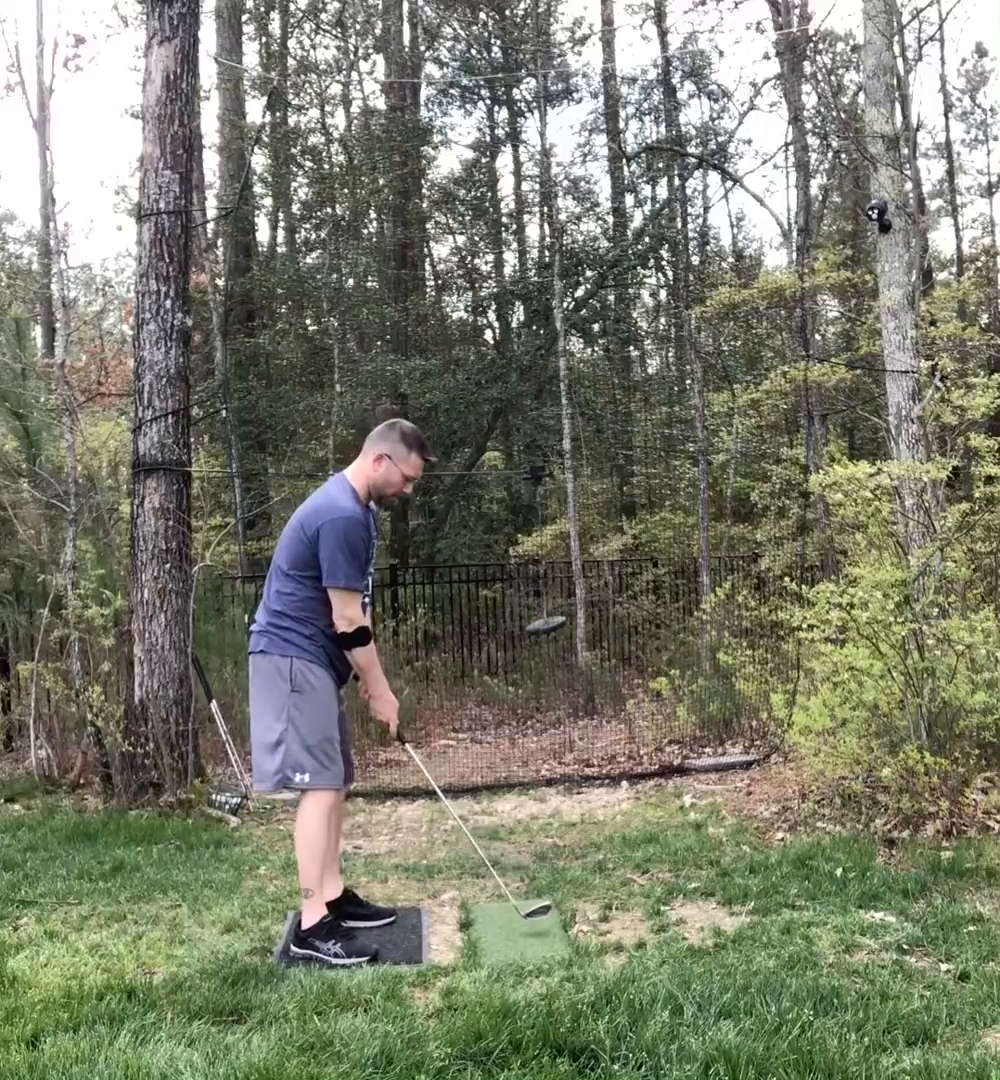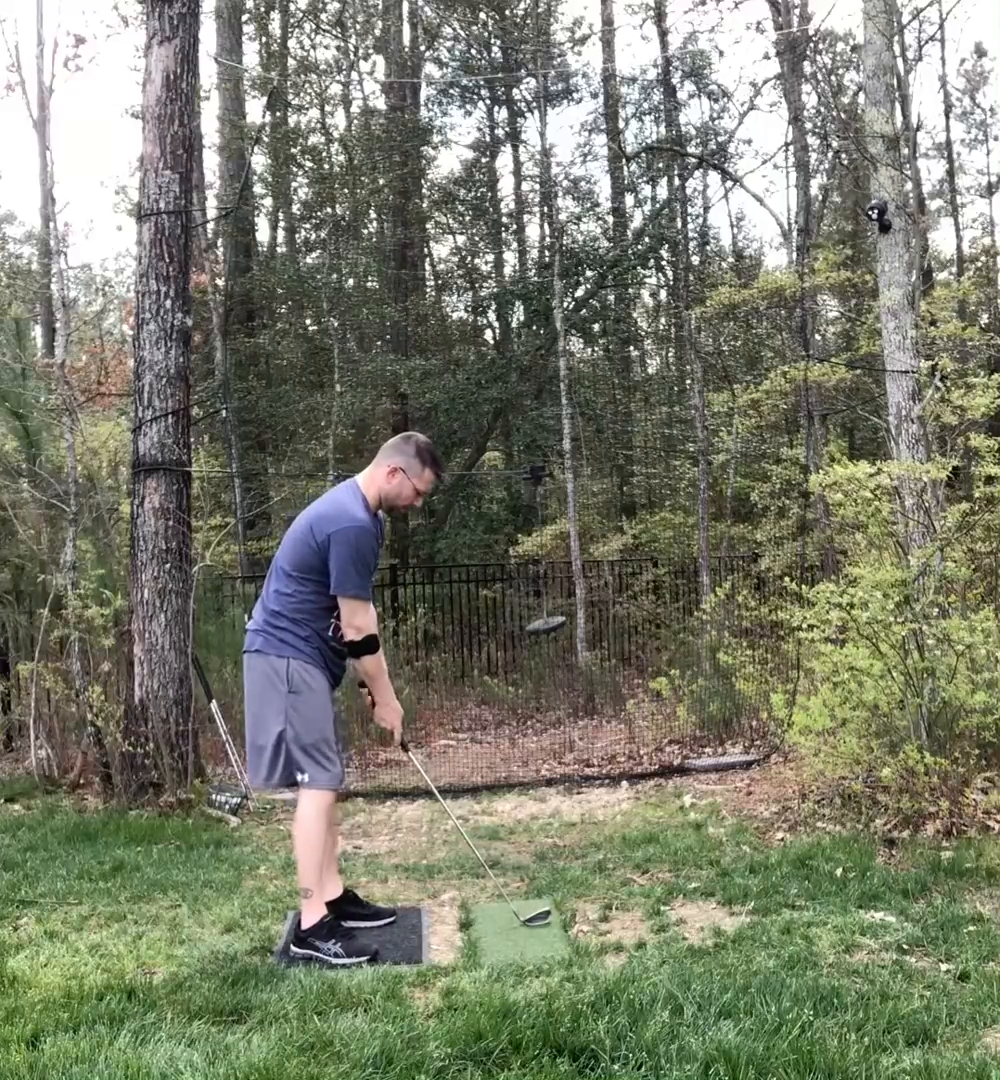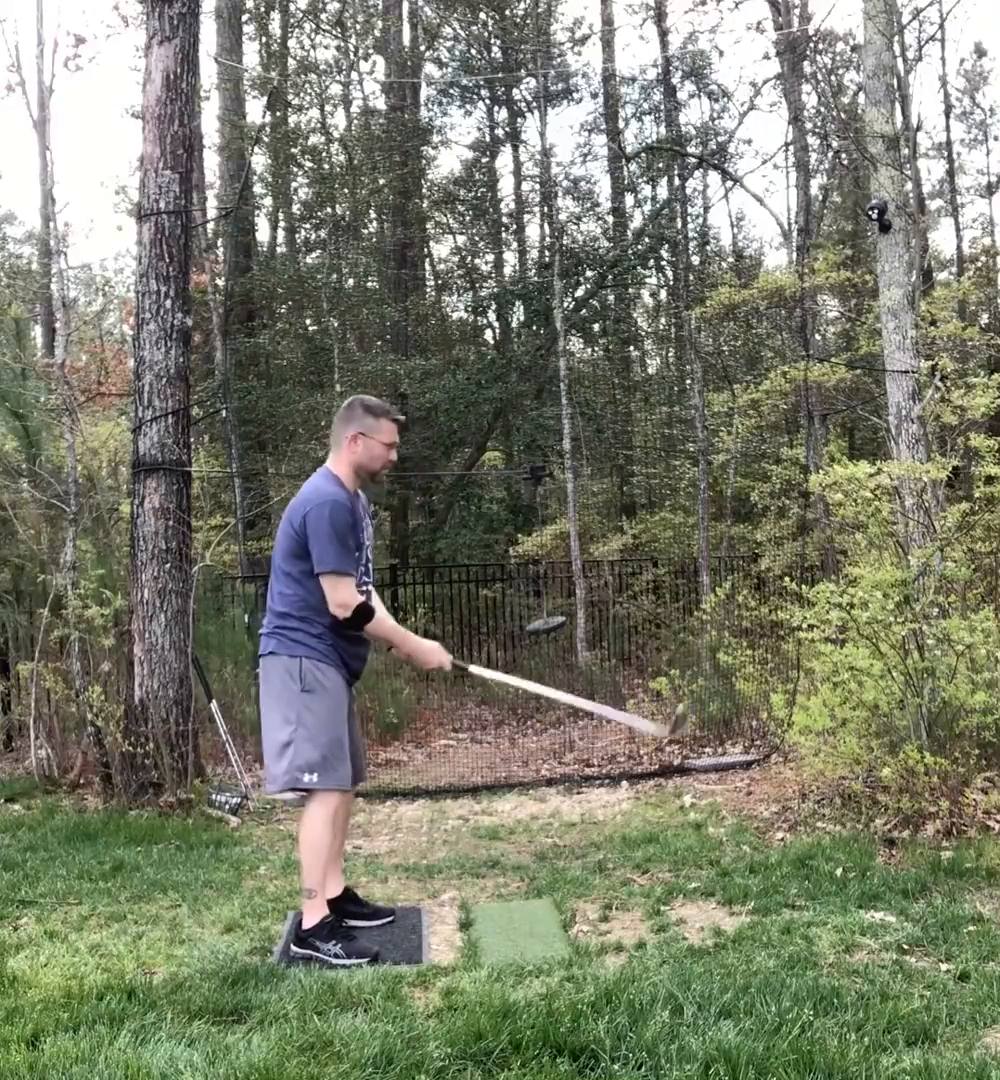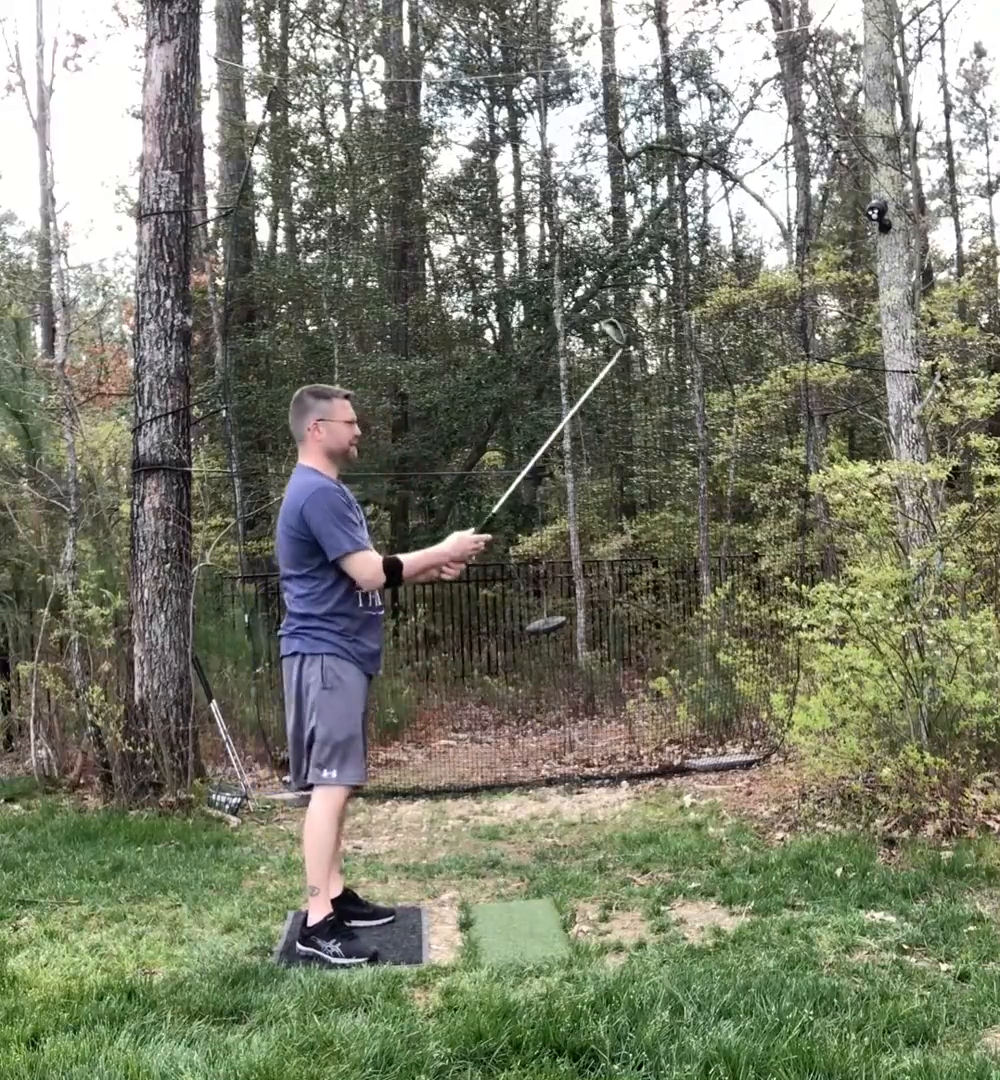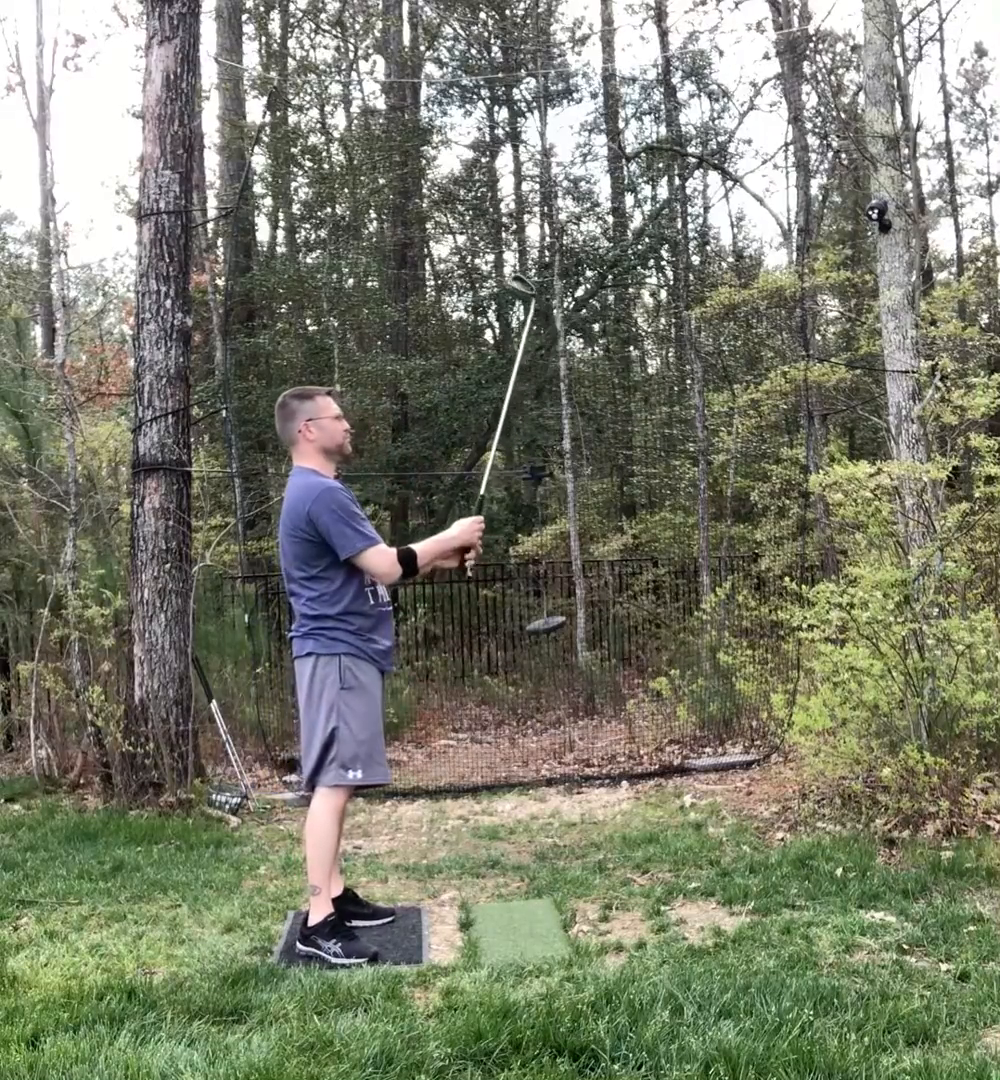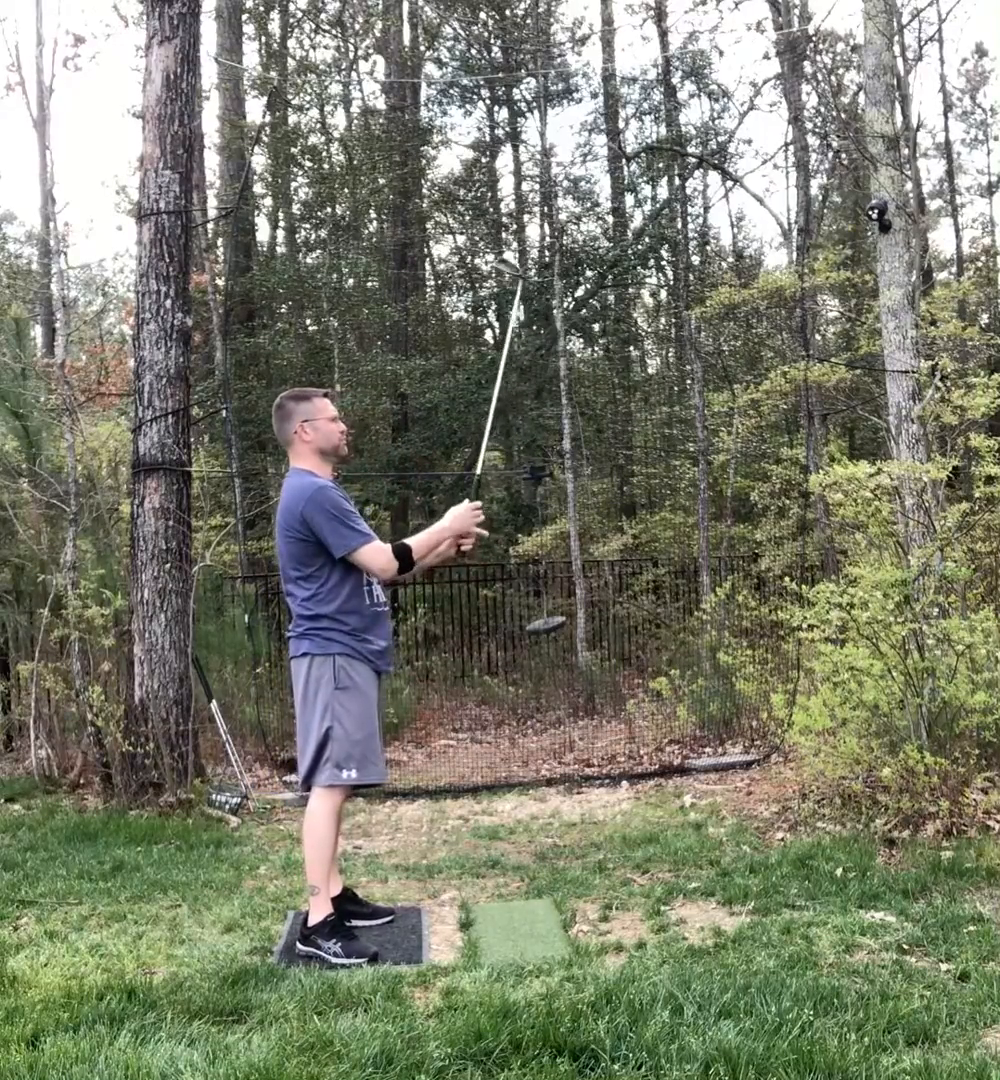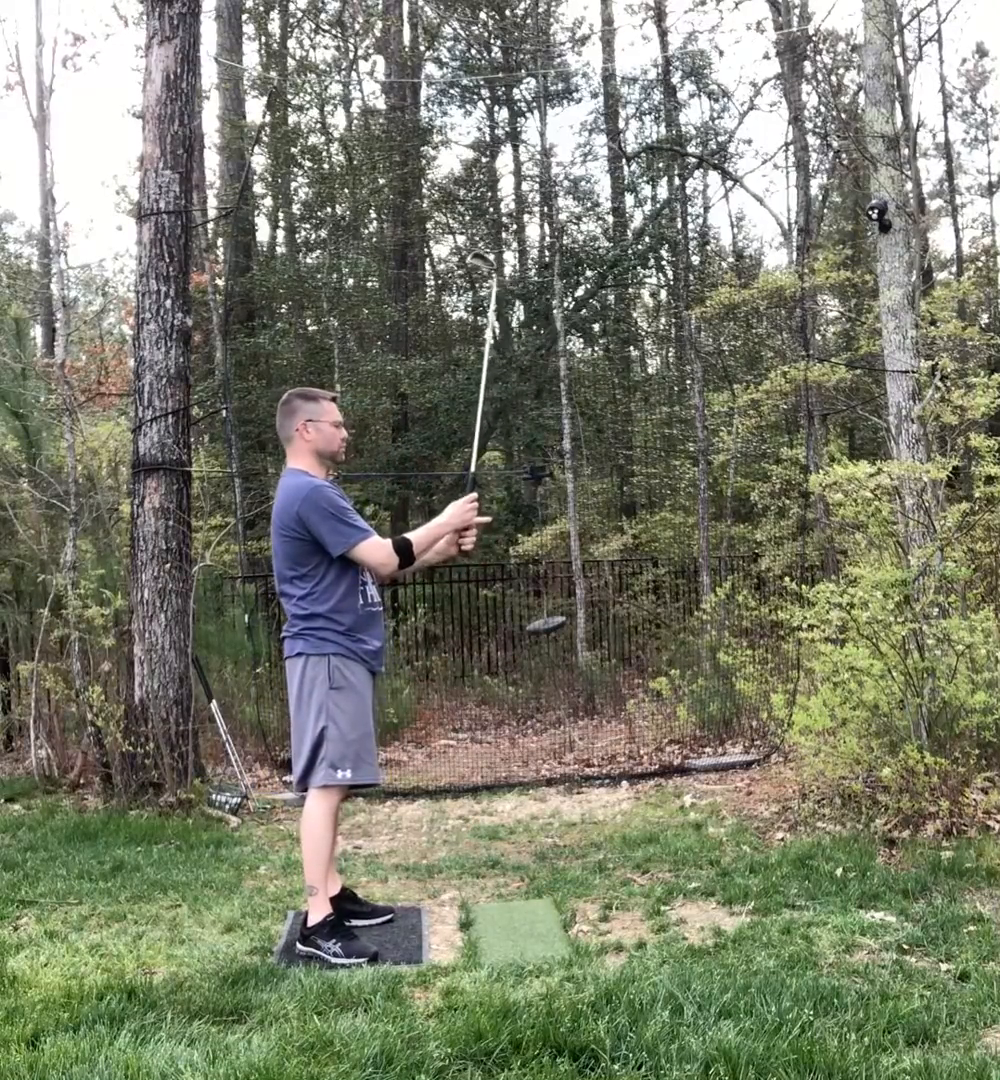
dt=0.5s
person 1, frame 1
left shoulder: (354, 507)
right shoulder: (342, 516)
left elbow: (355, 609)
right elbow: (347, 618)
left wrist: (369, 680)
right wrist: (379, 690)
left hip: (314, 660)
right hip: (294, 659)
left knee: (334, 782)
right knee: (319, 785)
left ankle: (333, 896)
right ankle: (313, 925)
person 1, frame 2
left shoulder: (356, 508)
right shoulder: (352, 524)
left elbow: (359, 612)
right elbow: (356, 627)
left wrist: (376, 684)
right wrist: (386, 698)
left hip: (305, 657)
right hip: (288, 657)
left knee: (326, 781)
right knee: (318, 784)
left ankle: (332, 895)
right ankle: (313, 924)
person 1, frame 3
left shoulder: (353, 500)
right shoulder: (327, 503)
left elbow: (359, 586)
right elbow: (344, 604)
left wrist: (403, 639)
right wrist: (412, 646)
left hip: (330, 661)
right hip: (304, 659)
left knee: (342, 782)
right knee: (325, 785)
left ankle: (333, 893)
right ankle: (313, 924)
person 1, frame 4
left shoulder: (331, 490)
right shoulder: (316, 494)
left elbow: (367, 568)
right elbow: (370, 574)
left wrist: (431, 567)
right wrist: (442, 550)
left hip: (341, 655)
right hip: (325, 655)
left knee: (336, 782)
right knee: (331, 783)
left ankle: (334, 894)
right ankle: (317, 922)
person 1, frame 5
left shoulder: (321, 491)
right shoulder: (320, 494)
left elbow: (376, 568)
right elbow: (387, 568)
left wrist: (445, 558)
right wrist: (450, 538)
left hip: (348, 654)
right hip: (337, 654)
left knee: (337, 782)
right knee: (333, 782)
left ankle: (335, 894)
right ankle: (318, 921)
person 1, frame 6
left shoulder: (320, 493)
right shoulder: (314, 494)
left elbow: (377, 567)
right elbow: (383, 564)
left wrist: (446, 546)
right wrist: (444, 527)
left hip: (347, 653)
right hip: (333, 655)
left knee: (335, 782)
right knee: (330, 782)
left ankle: (334, 894)
right ankle: (318, 922)
person 1, frame 7
left shoulder: (317, 492)
right shoulder: (308, 493)
left elbow: (377, 563)
right elbow: (384, 559)
left wrist: (447, 546)
right wrist: (443, 522)
left hip: (343, 655)
right hip: (327, 656)
left knee: (333, 783)
right knee: (326, 783)
left ankle: (333, 894)
right ankle: (317, 922)
